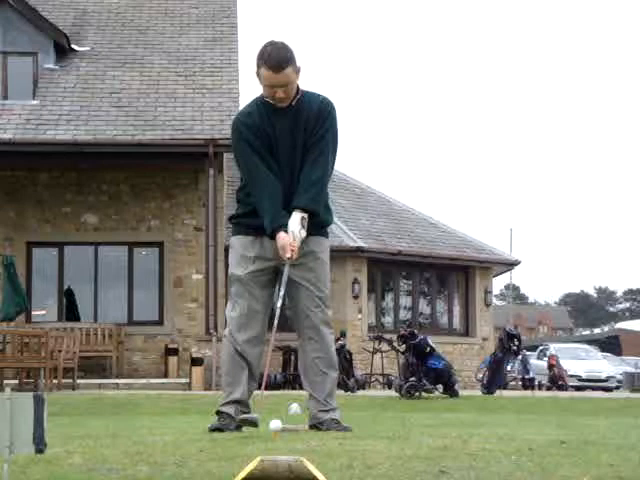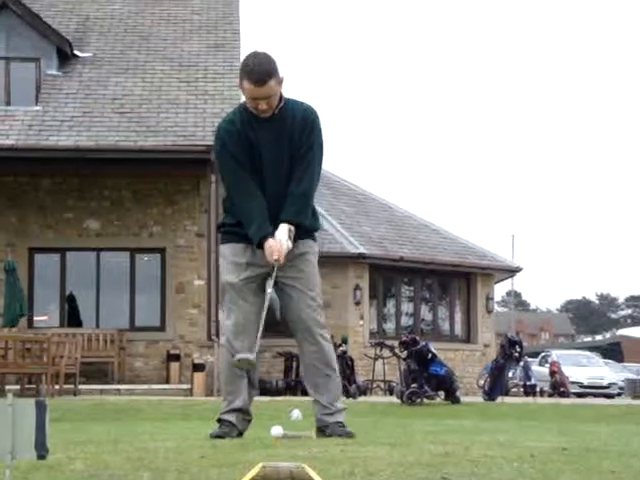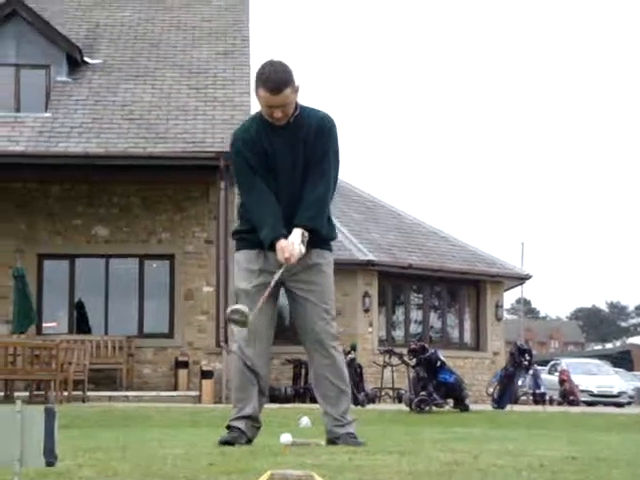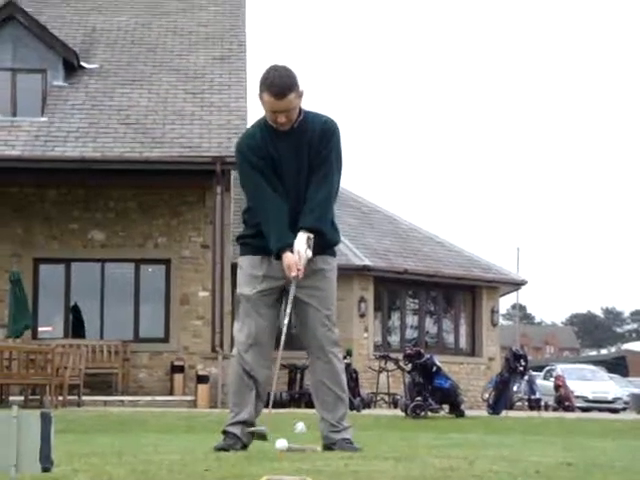
dt=0.3s
person 1, frame 1
left shoulder: (321, 110)
right shoulder: (246, 121)
left elbow: (318, 171)
right elbow: (260, 180)
left wrist: (299, 218)
right wrist: (278, 230)
left hip: (309, 231)
right hip: (254, 232)
left knee: (315, 324)
right knee: (243, 323)
left ankle: (324, 412)
right ankle: (233, 408)
person 1, frame 2
left shoulder: (305, 118)
right shoulder: (229, 130)
left elbow: (305, 180)
right elbow: (242, 190)
left wrist: (286, 229)
right wrist: (265, 238)
left hip: (296, 238)
right hip: (243, 240)
left knee: (312, 327)
right knee: (237, 332)
left ankle: (330, 416)
right ankle: (234, 415)
person 1, frame 3
left shoulder: (321, 126)
right shoulder: (245, 138)
left elbow: (321, 185)
right elbow: (256, 195)
left wrist: (301, 233)
right wrist: (277, 239)
left hip: (311, 246)
right hip: (257, 247)
left knee: (323, 338)
right knee: (249, 338)
left ankle: (340, 426)
right ankle: (244, 422)
person 1, frame 4
left shoulder: (325, 130)
right shoulder: (250, 143)
left elbow: (324, 190)
right elbow: (265, 201)
left wrist: (304, 237)
right wrist: (284, 250)
left hip: (315, 251)
right hip: (262, 253)
left knee: (324, 343)
right knee: (250, 343)
left ankle: (336, 432)
right ankle: (239, 428)
